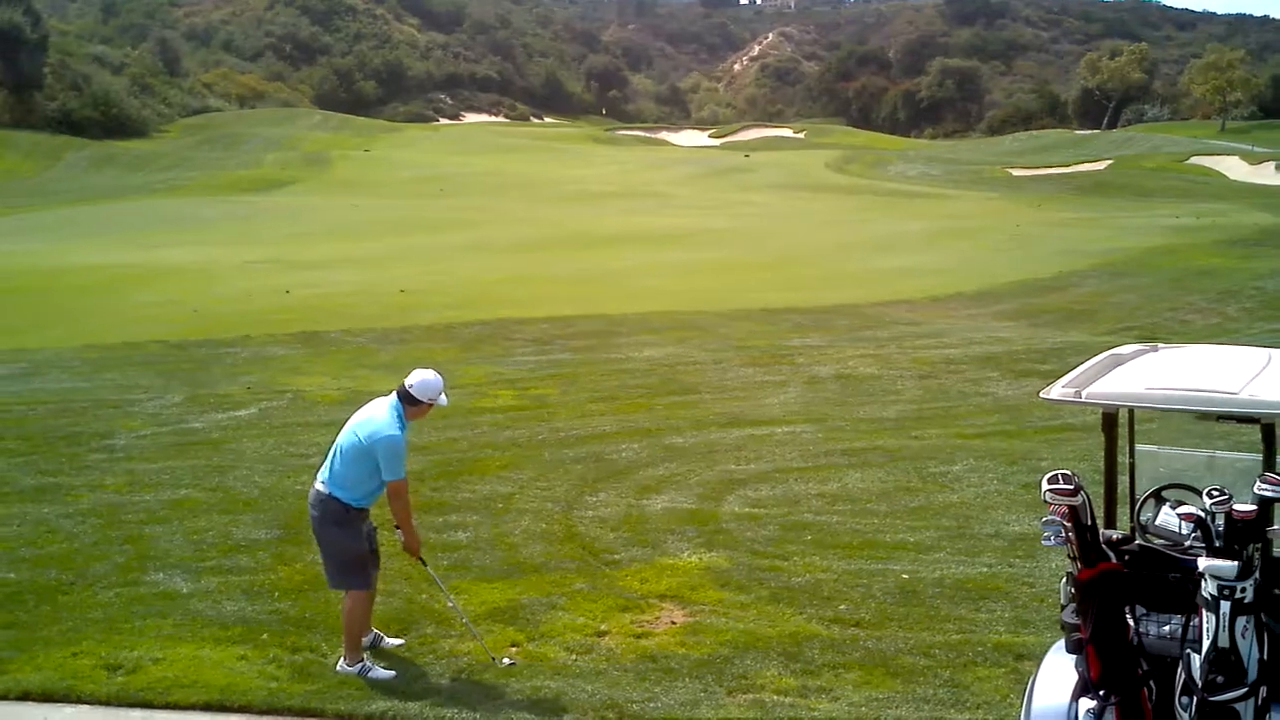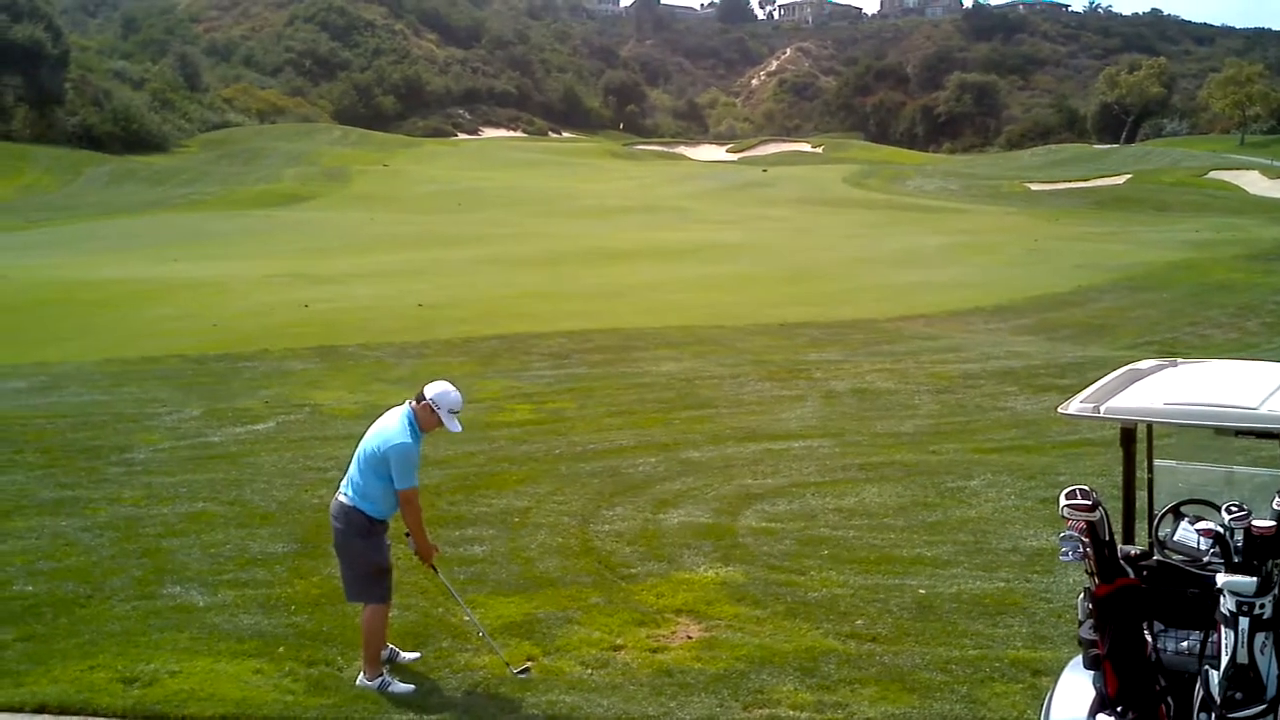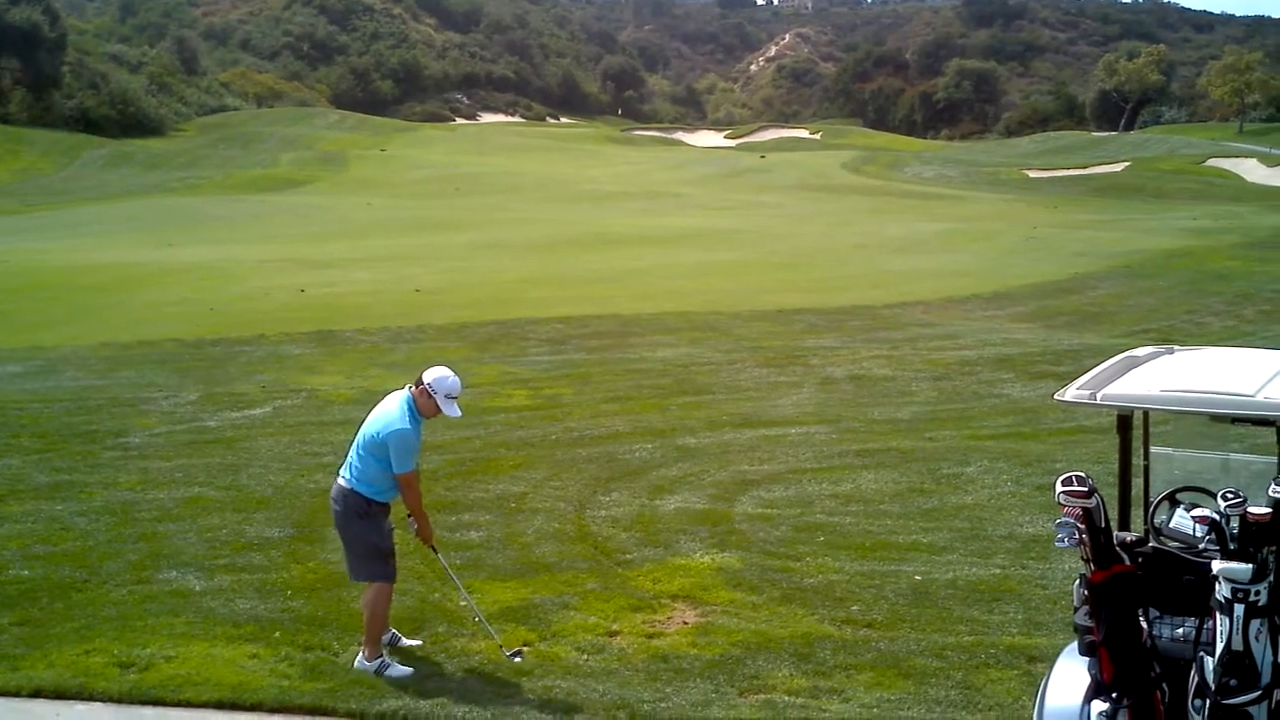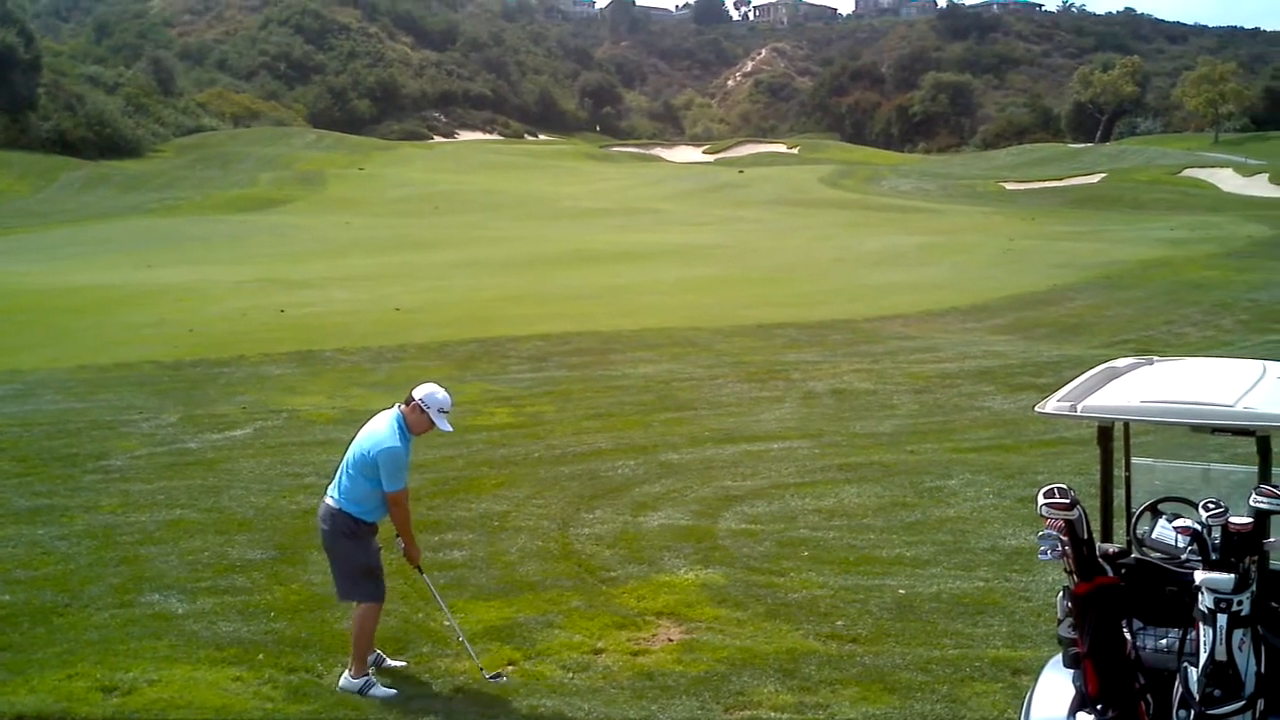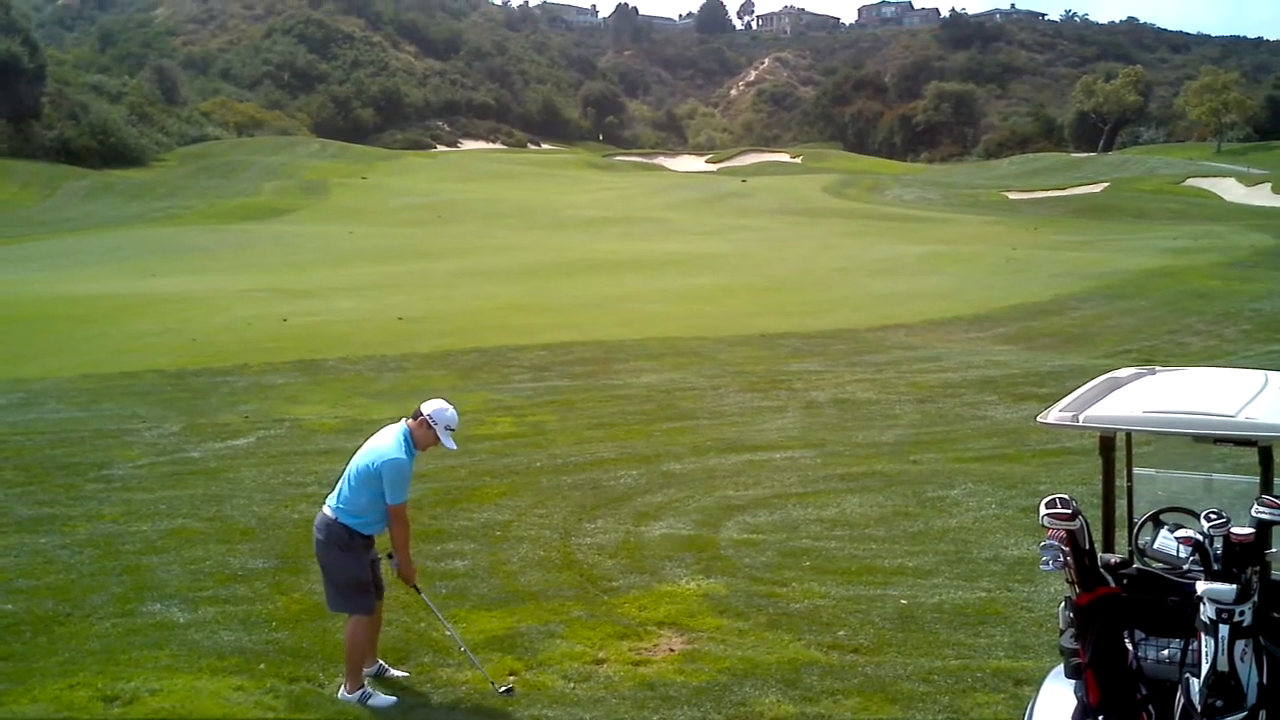
dt=0.7s
person 1, frame 1
left shoulder: (388, 407)
right shoulder: (390, 434)
left elbow: (399, 481)
right elbow: (396, 493)
left wrist: (407, 525)
right wrist: (410, 535)
left hip: (347, 501)
right hip: (335, 508)
left knee: (369, 569)
right knee: (357, 583)
left ankle: (363, 632)
right ankle: (351, 659)
person 1, frame 2
left shoulder: (404, 418)
right shoulder: (401, 442)
left elbow: (410, 490)
right elbow: (408, 501)
left wrist: (418, 536)
right wrist: (422, 542)
left hip: (364, 514)
right hip: (357, 520)
left knee: (380, 590)
right knee: (376, 597)
left ankle: (379, 648)
right ankle: (372, 673)
person 1, frame 3
left shoulder: (401, 400)
right shoulder: (401, 428)
left elbow: (411, 470)
right elbow: (408, 484)
left wrist: (417, 515)
right wrist: (423, 523)
left hip: (368, 498)
right hip: (357, 503)
left knee: (385, 570)
right knee: (380, 577)
left ankle: (382, 632)
right ankle: (371, 655)
person 1, frame 4
left shoulder: (389, 419)
right shoulder: (391, 446)
left elbow: (398, 490)
right elbow: (396, 503)
left wrist: (404, 535)
right wrist: (410, 543)
left hip: (353, 517)
right hip: (344, 522)
left knee: (370, 590)
right knee: (370, 595)
left ankle: (367, 653)
right ankle: (356, 674)
person 1, frame 5
left shoulder: (396, 434)
right shoulder: (397, 458)
left elbow: (393, 513)
right elbow: (398, 518)
left wrist: (399, 554)
right wrist: (405, 562)
left hip: (353, 529)
right hip: (340, 534)
left knee: (374, 599)
right knee: (361, 608)
left ankle: (370, 662)
right ankle: (353, 687)
